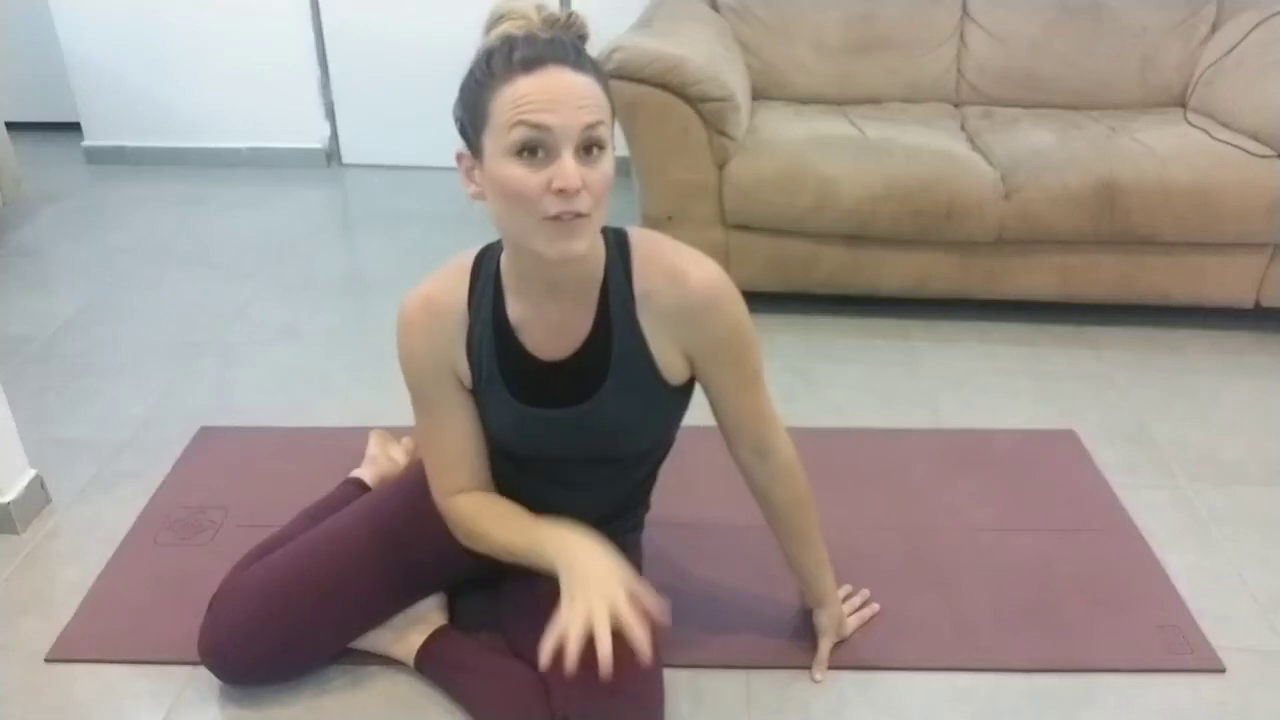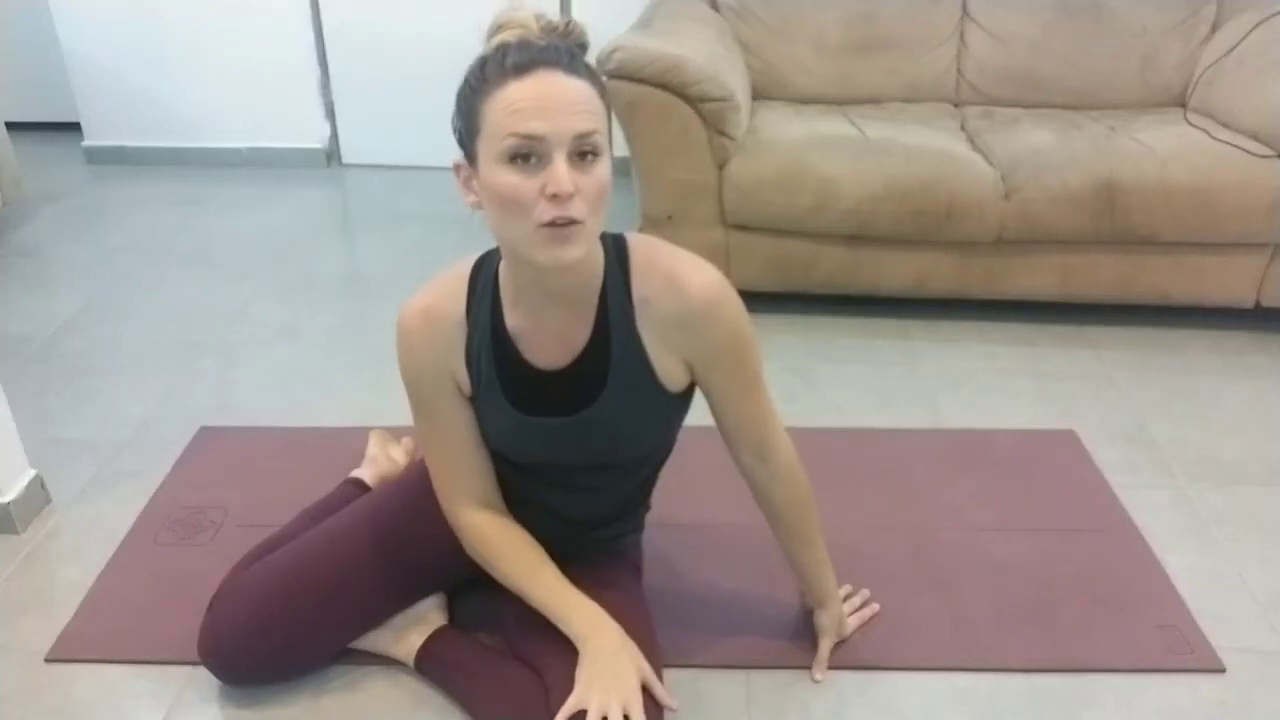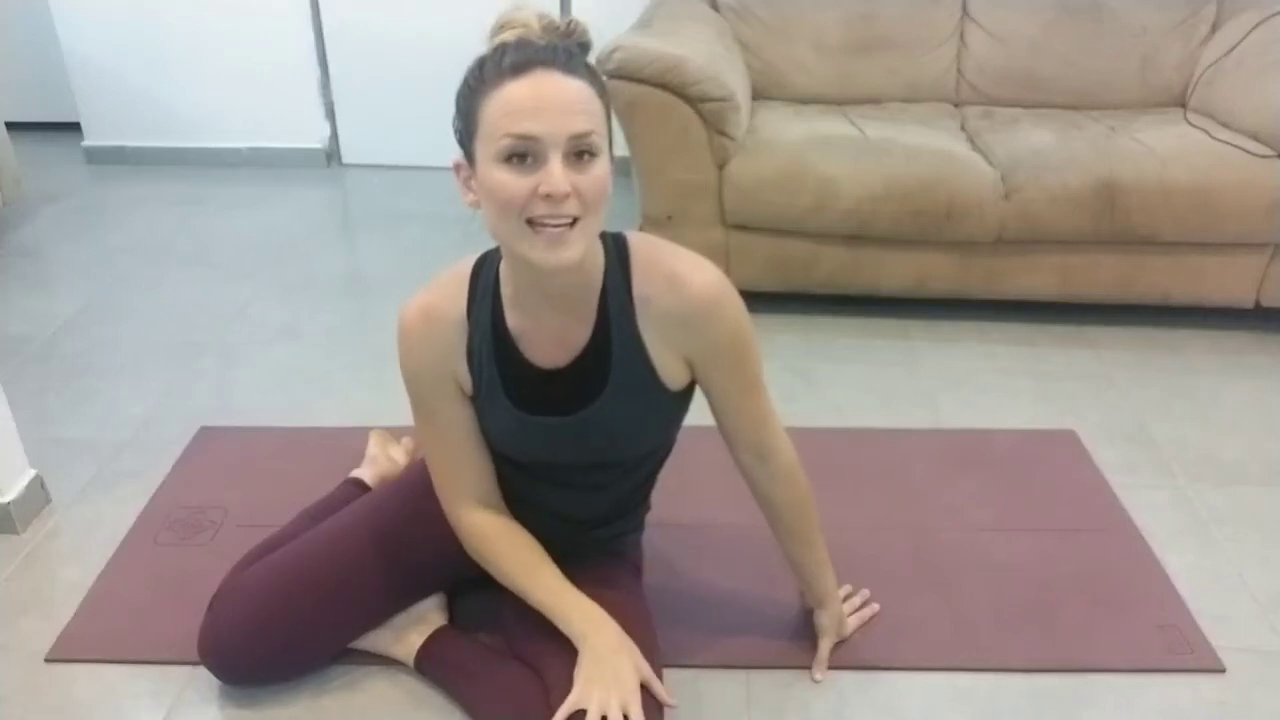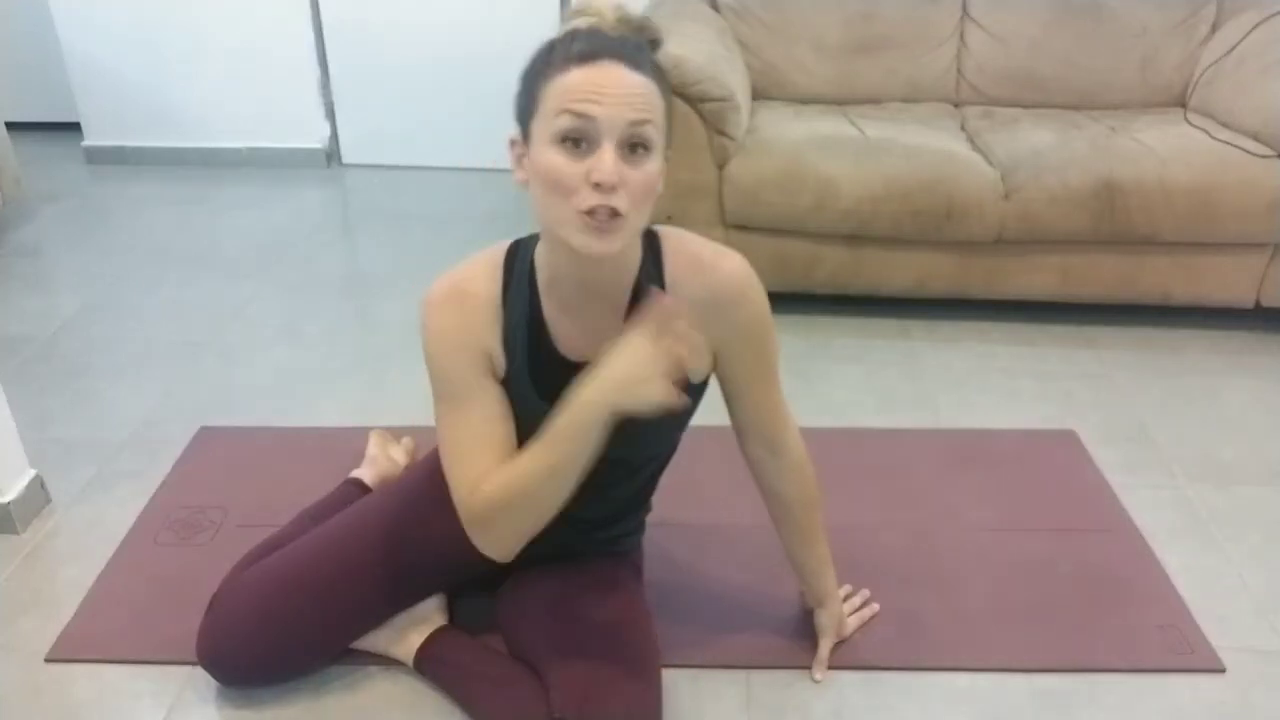
dt=1s
person 1, frame 1
left shoulder: (687, 290)
right shoulder: (436, 315)
left elbow: (764, 452)
right elbow: (465, 498)
left wrist: (819, 595)
right wrist: (568, 549)
left hip: (596, 546)
right hip: (479, 514)
right knee: (232, 638)
left ankle: (422, 638)
right ankle: (383, 477)
person 1, frame 2
left shoulder: (687, 297)
right shoulder: (435, 324)
left elbow: (765, 456)
right elbow: (475, 509)
left wrist: (821, 595)
right wrist: (593, 633)
left hip: (590, 553)
right hip: (481, 519)
right knee: (232, 638)
left ankle: (421, 637)
right ankle: (384, 476)
person 1, frame 3
left shoulder: (687, 295)
right shoulder: (436, 324)
left elbow: (765, 455)
right elbow: (474, 507)
left wrist: (821, 595)
right wrist: (590, 631)
left hip: (590, 554)
right hip: (479, 518)
right knee: (231, 638)
left ankle: (420, 636)
right ankle: (383, 476)
person 1, frame 4
left shoulder: (715, 286)
right shoulder: (464, 302)
left elbow: (774, 446)
right elbow: (492, 524)
left wrist: (820, 594)
right wrist: (598, 399)
left hip: (588, 555)
right hip: (465, 509)
right knee: (230, 643)
left ankle: (422, 639)
right ankle: (379, 479)
